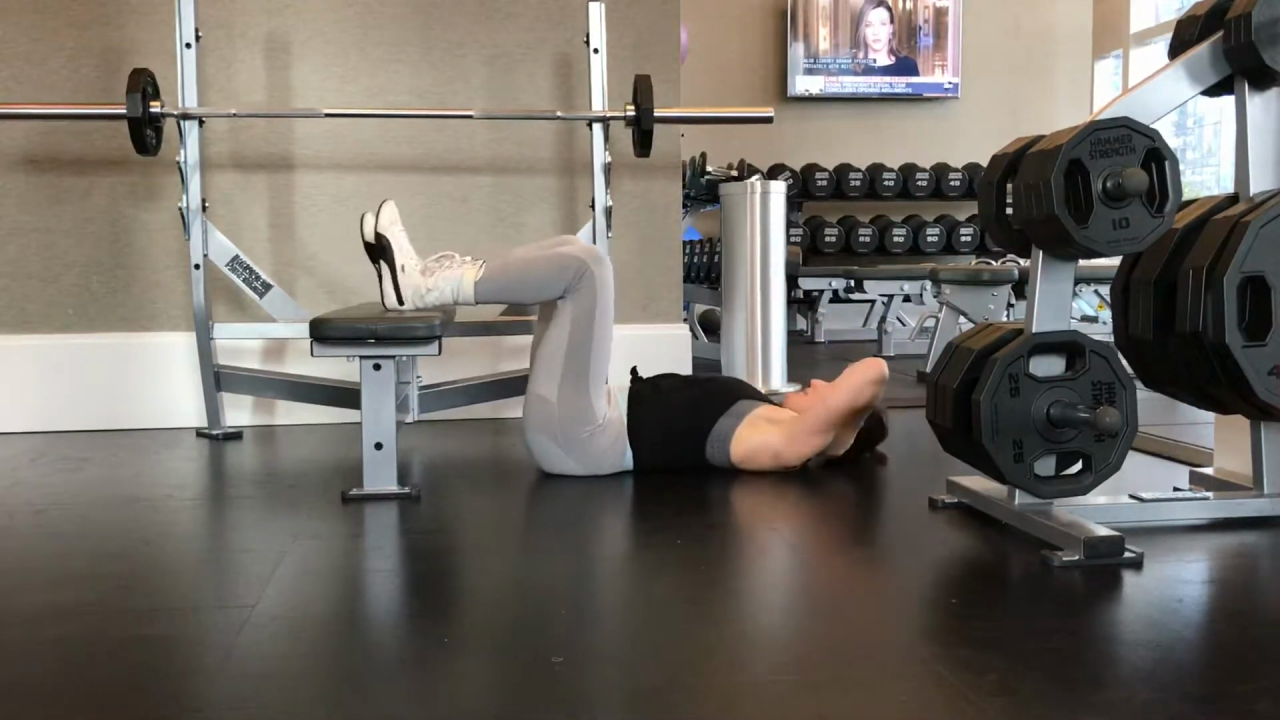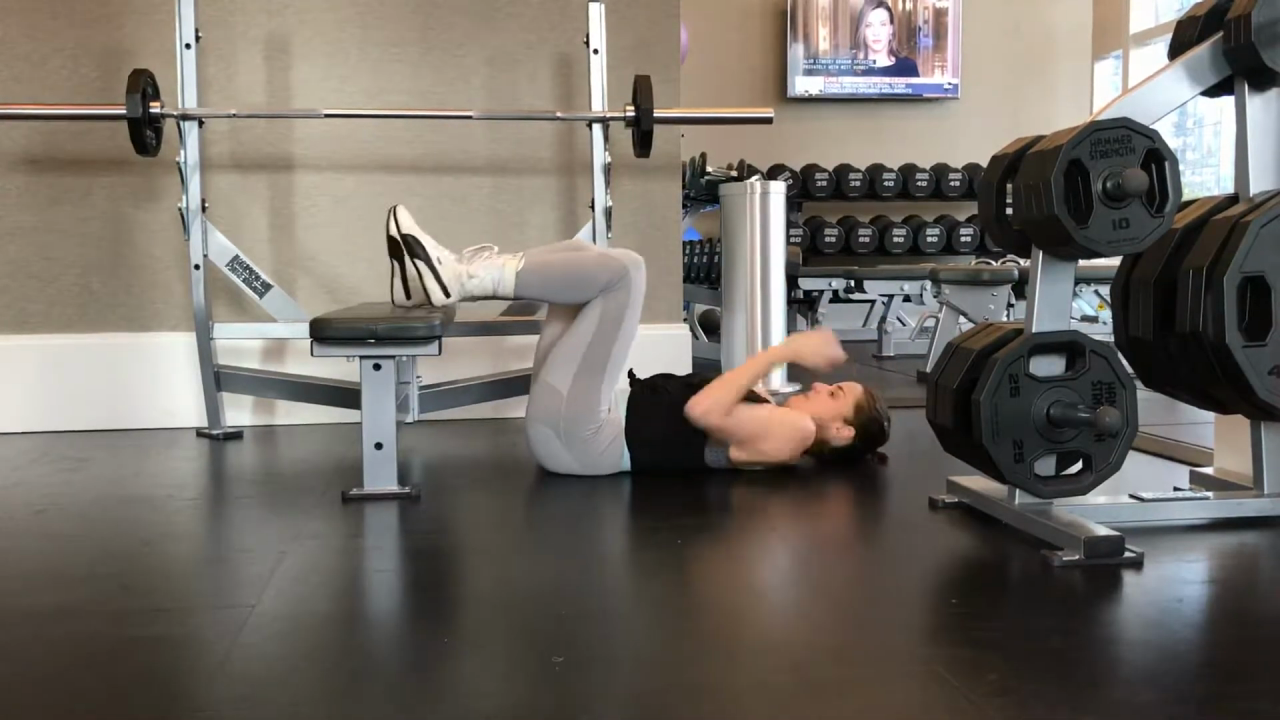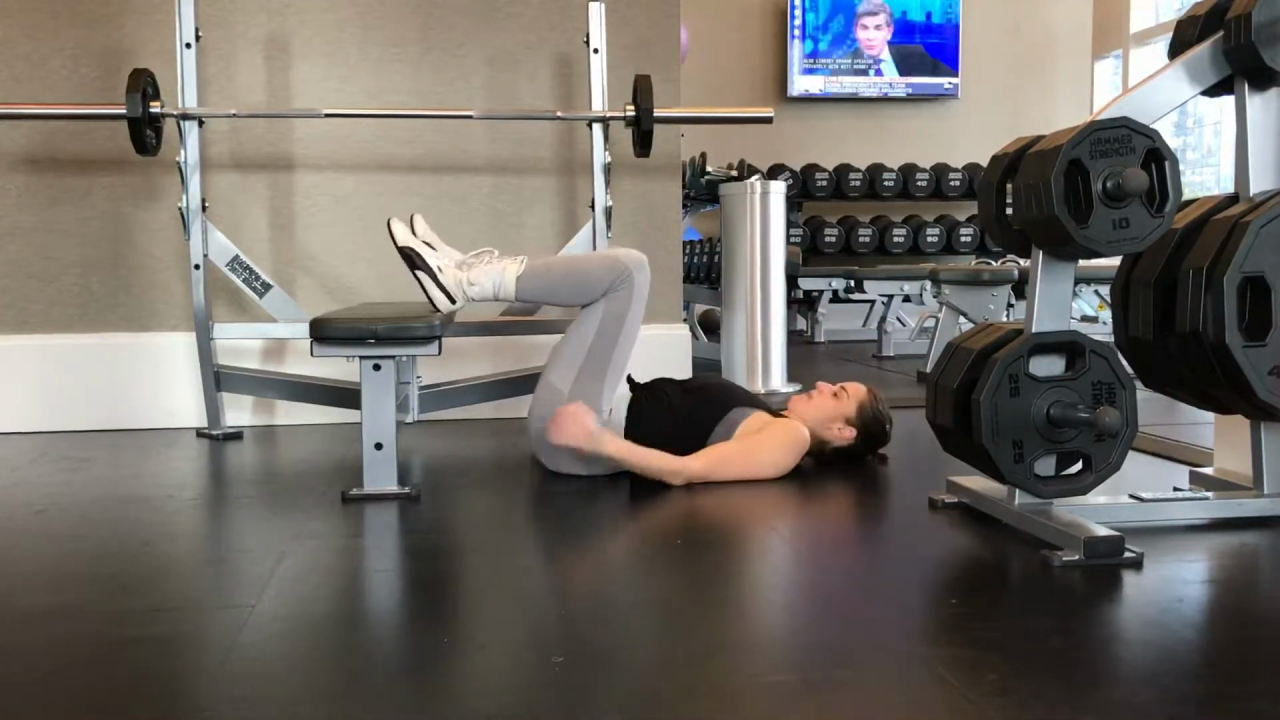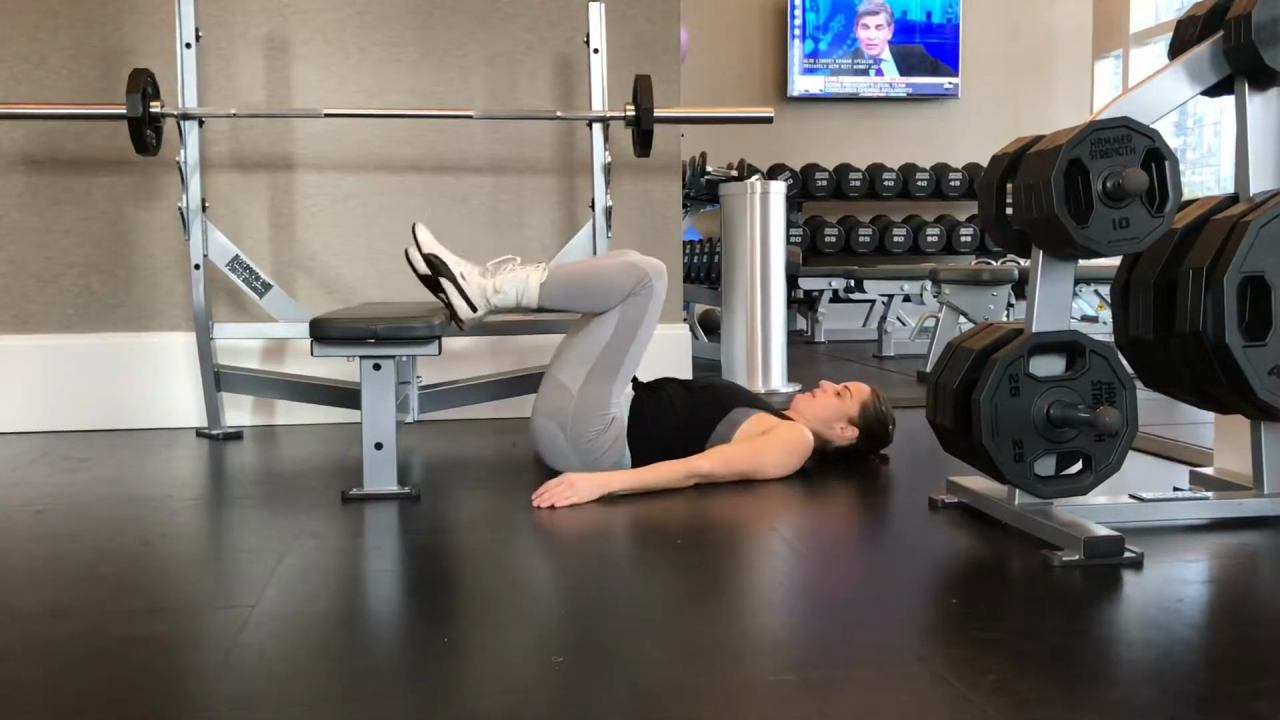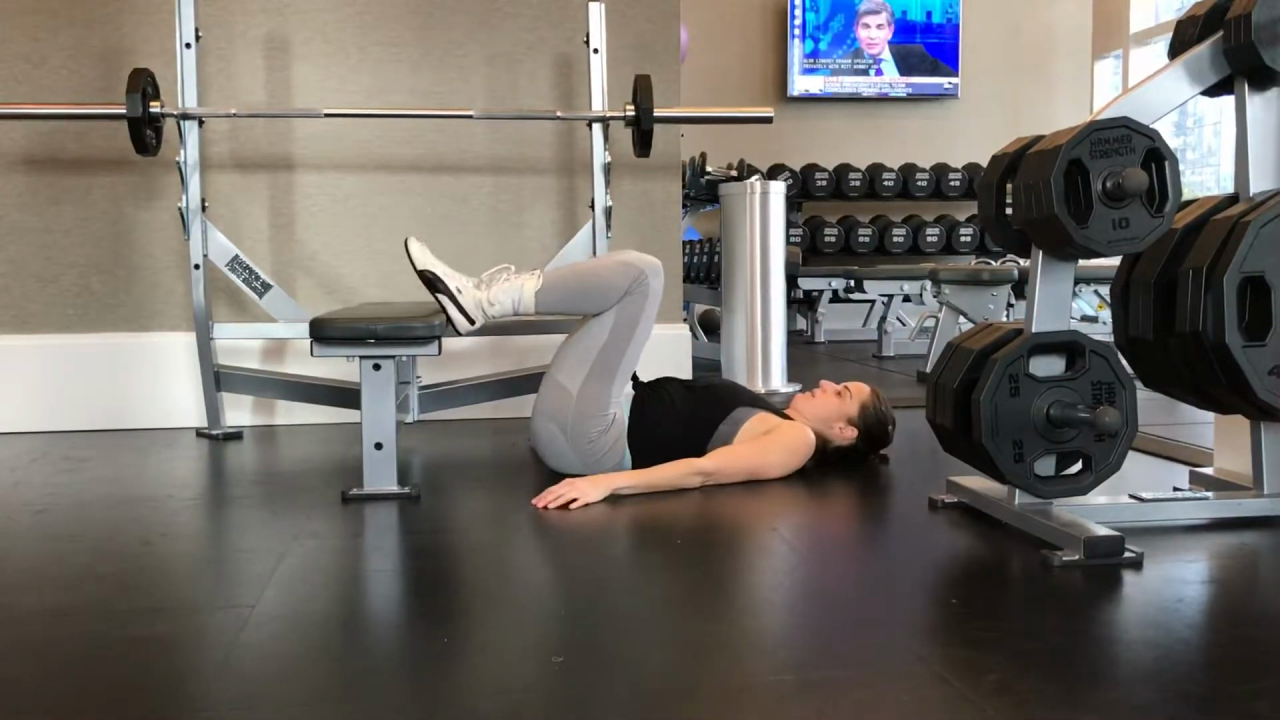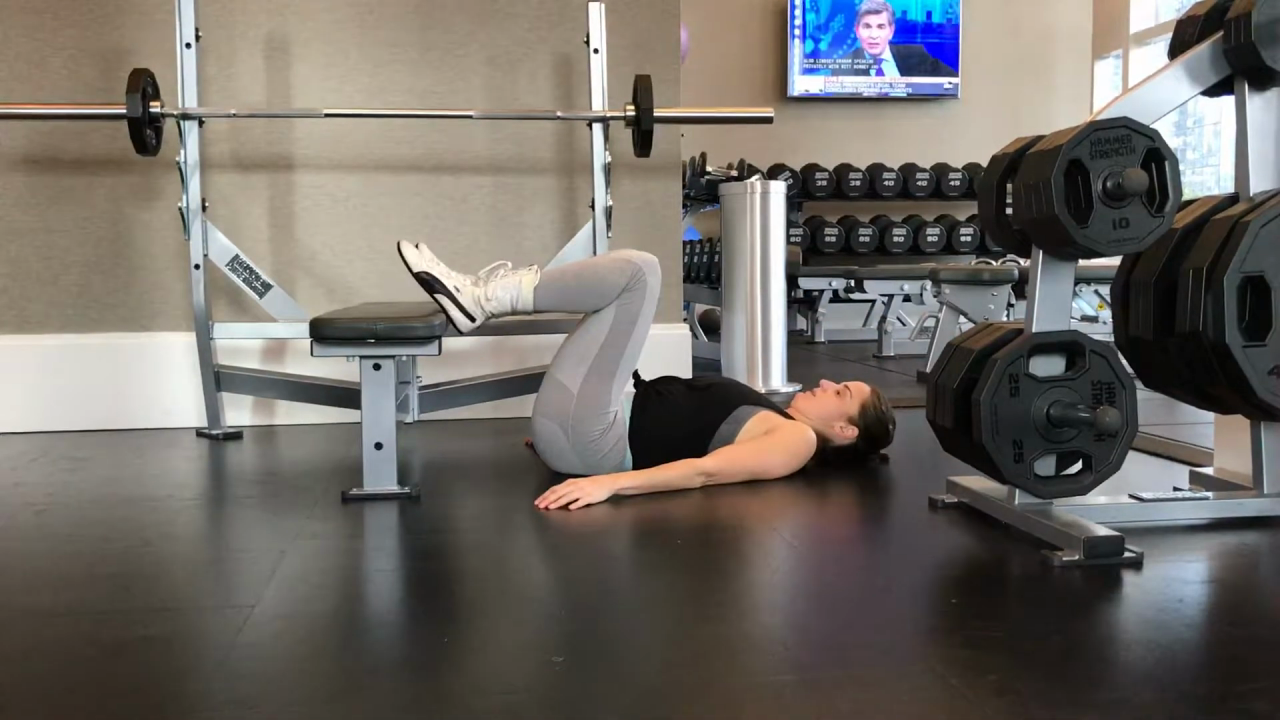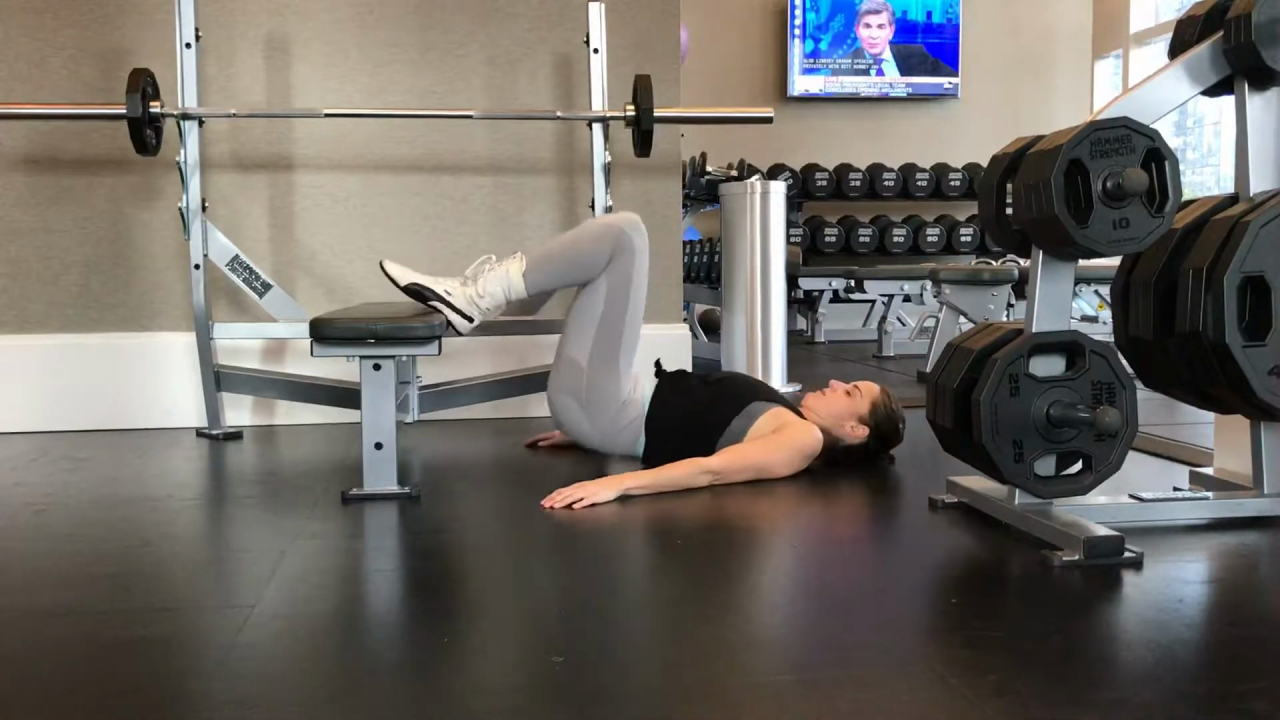
dt=0.3s
person 1, frame 1
left shoulder: (795, 442)
right shoulder: (775, 421)
left elbow: (874, 370)
left wrist: (843, 423)
left hip: (577, 442)
right hip: (599, 423)
left knee: (585, 264)
right knee: (567, 253)
left ankle: (419, 287)
right ankle: (420, 280)
person 1, frame 2
left shoulder: (793, 431)
right shoulder: (774, 422)
left elbow: (701, 410)
left wrist: (784, 350)
left hip: (577, 440)
right hip: (580, 429)
left knee: (623, 268)
right knee: (578, 256)
left ankle: (459, 276)
right ankle: (434, 281)
person 1, frame 3
left shoulder: (789, 439)
right shoulder: (770, 426)
left elbow: (690, 470)
left wrist: (599, 442)
left hip: (573, 434)
right hip: (592, 422)
left knee: (627, 269)
right knee: (620, 271)
left ankle: (460, 282)
right ankle: (462, 276)
person 1, frame 4
left shoulder: (794, 441)
right shoulder: (772, 427)
left elbow: (700, 468)
left wrist: (600, 482)
left hip: (584, 437)
right hip: (613, 421)
left knee: (645, 275)
right knee: (627, 271)
left ankle: (483, 290)
right ankle: (481, 289)
person 1, frame 5
left shoulder: (795, 442)
right shoulder: (771, 424)
left elbow: (704, 471)
left wrist: (607, 482)
left hip: (585, 441)
right hip: (587, 428)
left knee: (641, 273)
right knee: (632, 274)
left ankle: (480, 300)
right ankle: (479, 297)
person 1, frame 6
left shoulder: (796, 440)
right shoulder: (771, 421)
left elbow: (706, 470)
left wrist: (609, 483)
left hip: (587, 440)
right hip: (584, 428)
left knee: (638, 271)
right knee: (632, 274)
left ankle: (480, 299)
right ankle: (477, 295)
person 1, frame 7
left shoulder: (805, 440)
right shoulder: (787, 422)
left elbow: (713, 468)
left wrist: (617, 484)
left hip: (605, 413)
right hip: (618, 414)
left knee: (625, 233)
right knee: (620, 238)
left ankle: (474, 298)
right ankle: (473, 299)
